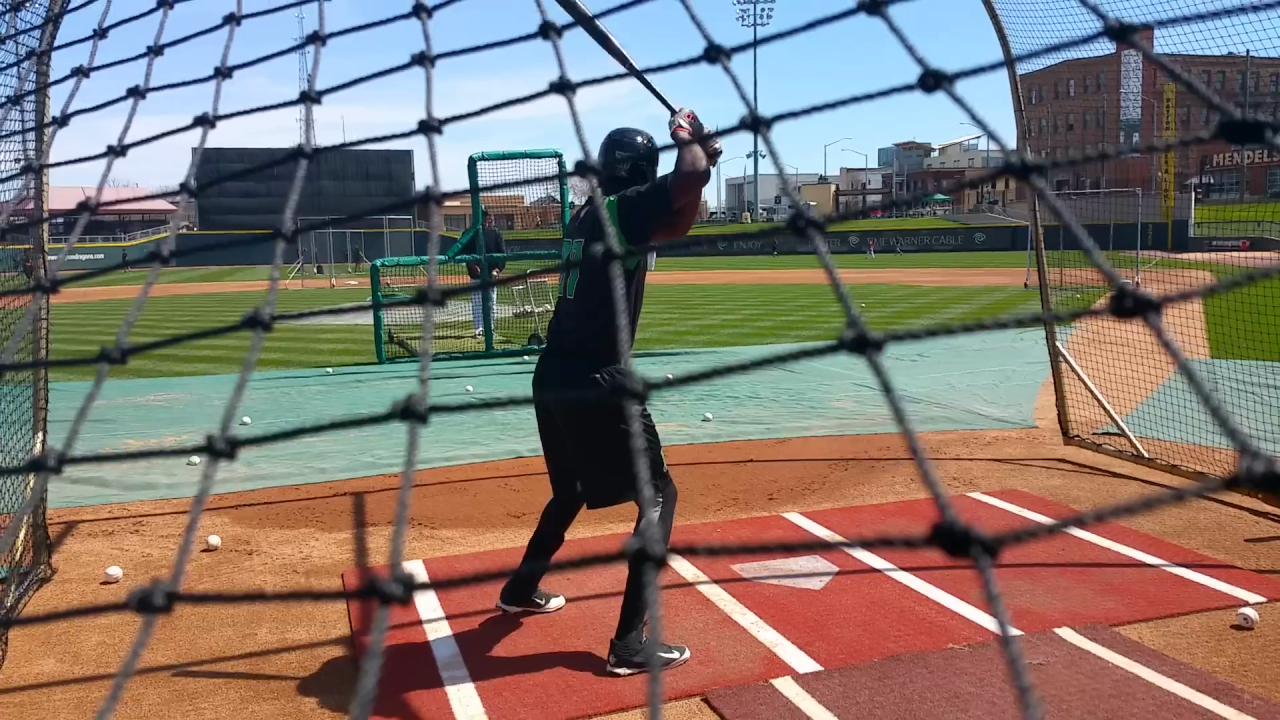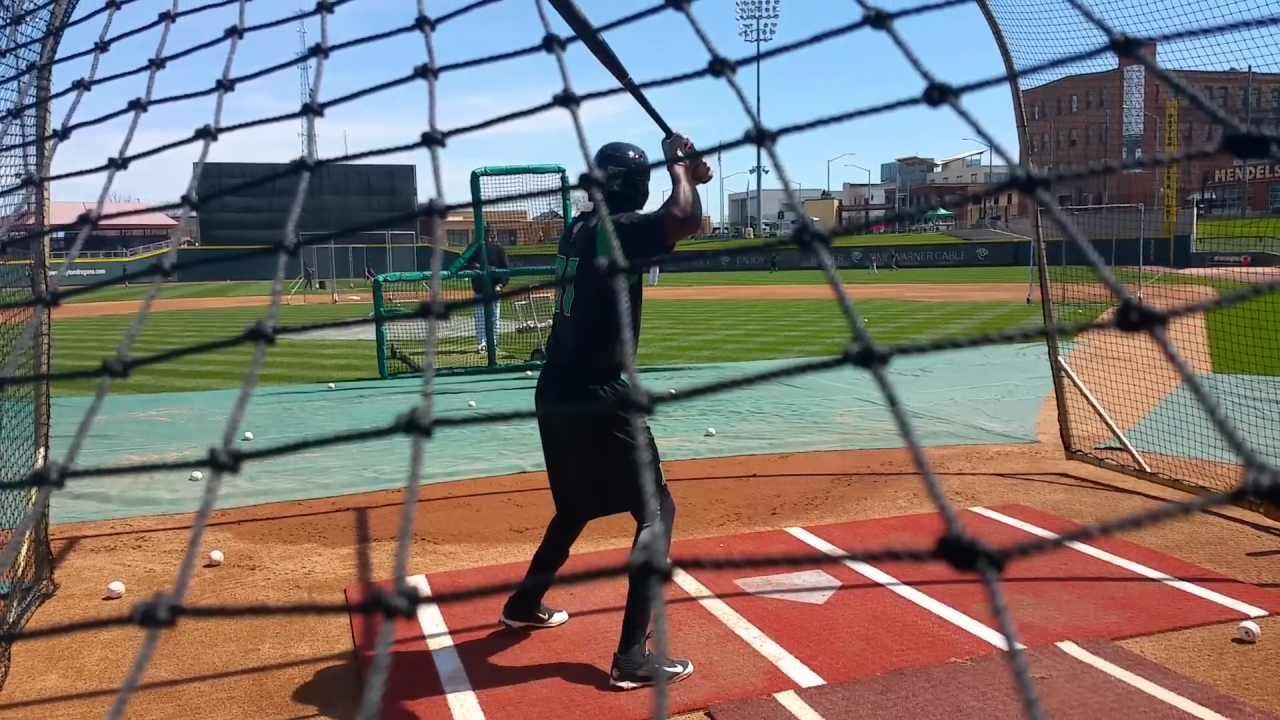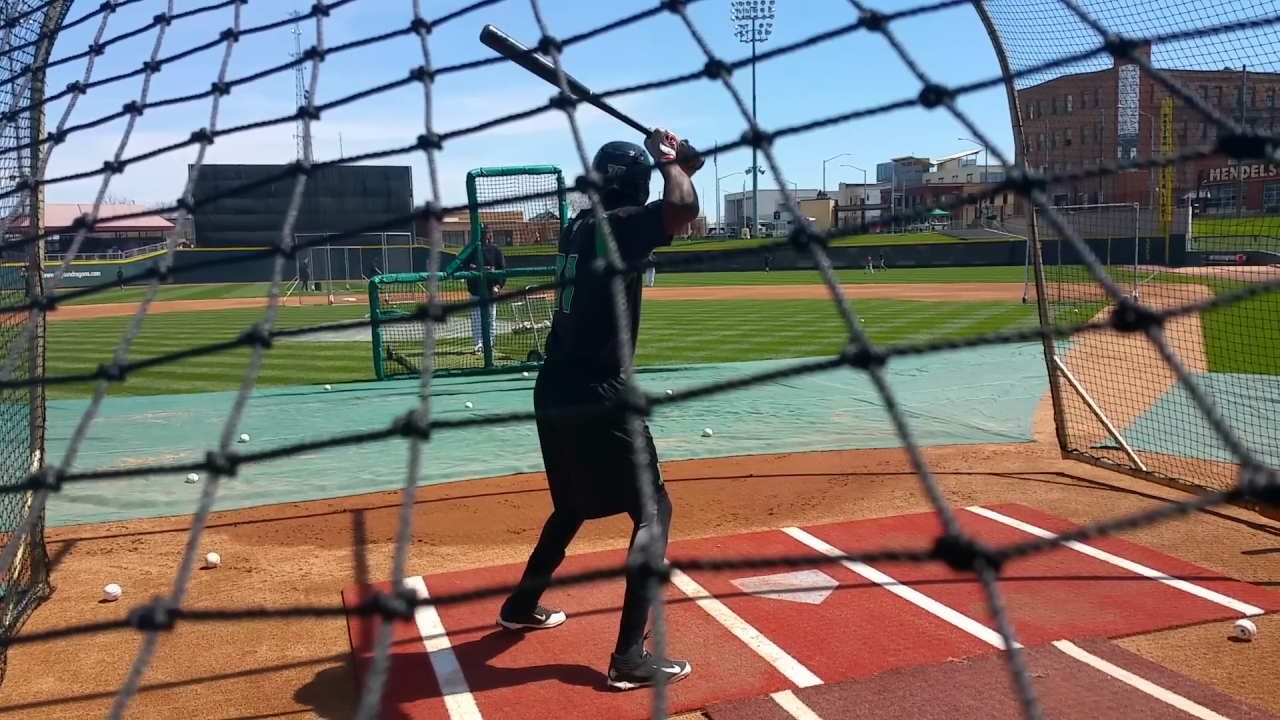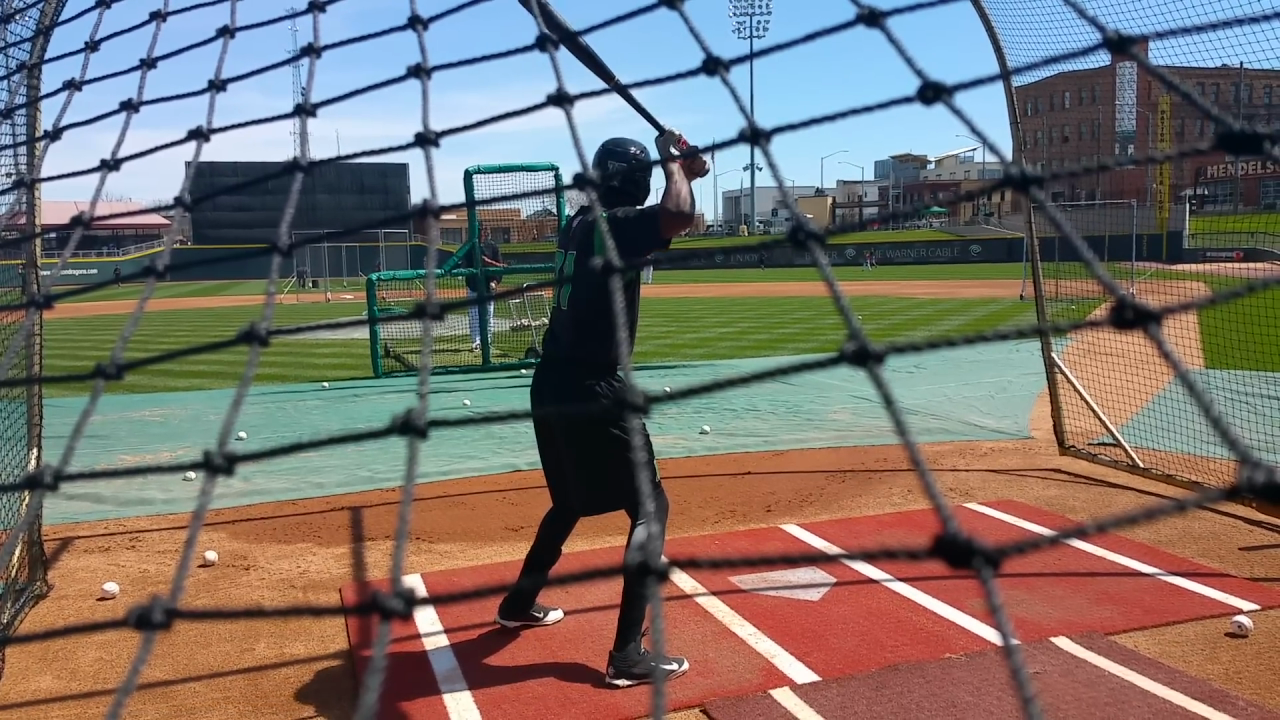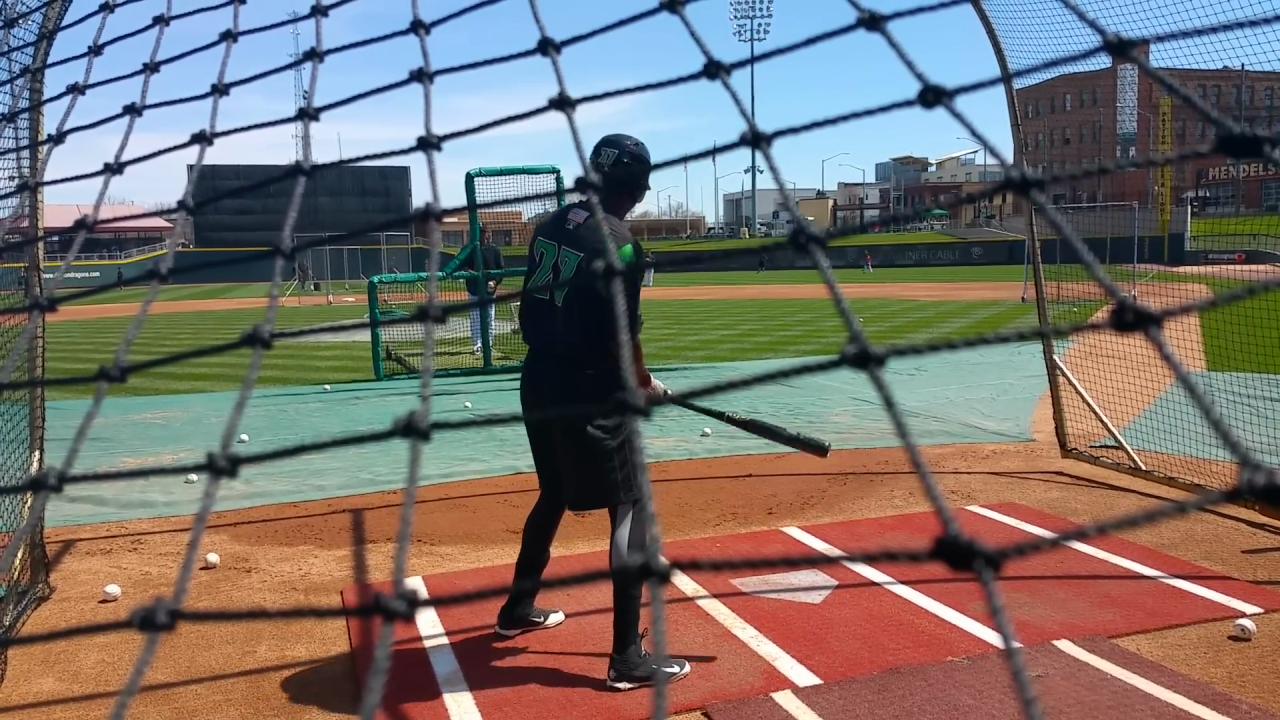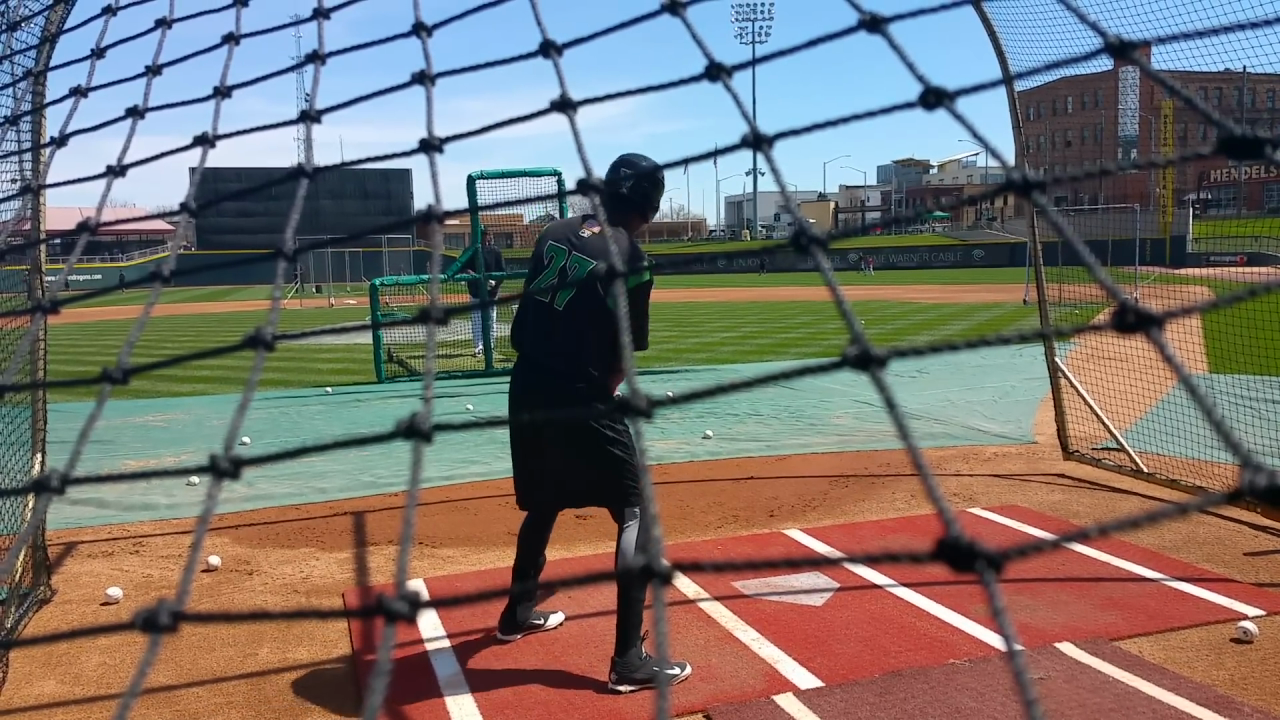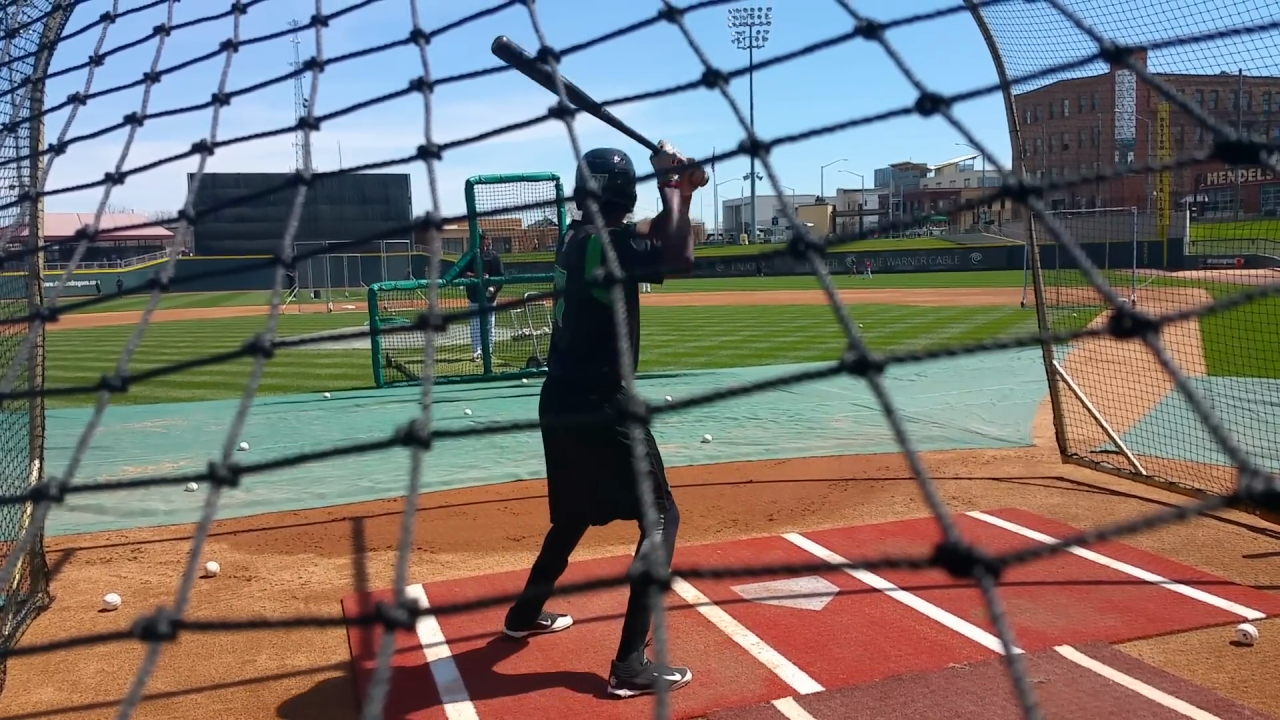
dt=0.7s
person 1, frame 1
left shoulder: (588, 213)
right shoulder: (621, 209)
left elbow: (679, 222)
right elbow: (692, 176)
left wrist: (696, 152)
right wrist: (686, 136)
left hip: (554, 374)
right hip: (595, 379)
left knee: (573, 488)
right knee: (658, 496)
left ankle: (522, 588)
right ankle: (631, 643)
person 1, frame 2
left shoulder: (581, 228)
right shoulder: (616, 230)
left elbow: (657, 225)
right elbow: (684, 220)
left wrist: (687, 179)
right wrist: (677, 164)
left hip: (556, 388)
right hip: (596, 394)
left knee: (577, 503)
right knee: (656, 510)
left ankle: (525, 603)
right ankle: (633, 656)
person 1, frame 3
left shoulder: (580, 227)
right shoulder: (616, 226)
left elbow: (661, 217)
right elbow: (682, 208)
left wrist: (679, 170)
right wrist: (666, 159)
left hip: (555, 388)
right hip: (595, 393)
left knee: (574, 504)
right knee: (653, 511)
left ankle: (522, 605)
right ankle: (630, 658)
person 1, frame 4
left shoulder: (581, 223)
right shoulder: (614, 224)
left elbow: (661, 223)
right elbow: (679, 216)
left wrist: (684, 174)
right wrist: (672, 163)
left hip: (552, 383)
right hip: (593, 391)
left knee: (570, 501)
right knee: (649, 509)
left ankle: (520, 602)
right ankle: (628, 654)
person 1, frame 5
left shoulder: (551, 224)
right shoulder: (620, 244)
right elbow: (620, 338)
right wrist: (644, 381)
left hip: (540, 377)
right hip: (588, 386)
left knee: (554, 494)
right knee: (629, 508)
left ankle: (518, 608)
right ankle: (627, 656)
person 1, frame 6
left shoulder: (557, 231)
right shoulder: (630, 259)
left elbow: (531, 307)
right elbow: (622, 349)
right wrist: (606, 394)
left hip: (528, 384)
right hip: (577, 394)
left knee: (547, 501)
right knee: (636, 511)
left ankle: (517, 612)
right ankle: (629, 659)
person 1, frame 7
left shoulder: (578, 237)
right shoulder: (604, 243)
left elbow: (657, 243)
right elbow: (679, 259)
left wrist: (676, 189)
right wrist: (675, 192)
left hip: (562, 398)
right hip: (598, 404)
left knee: (577, 511)
right knee: (661, 516)
left ankle: (526, 612)
right ankle: (630, 664)
